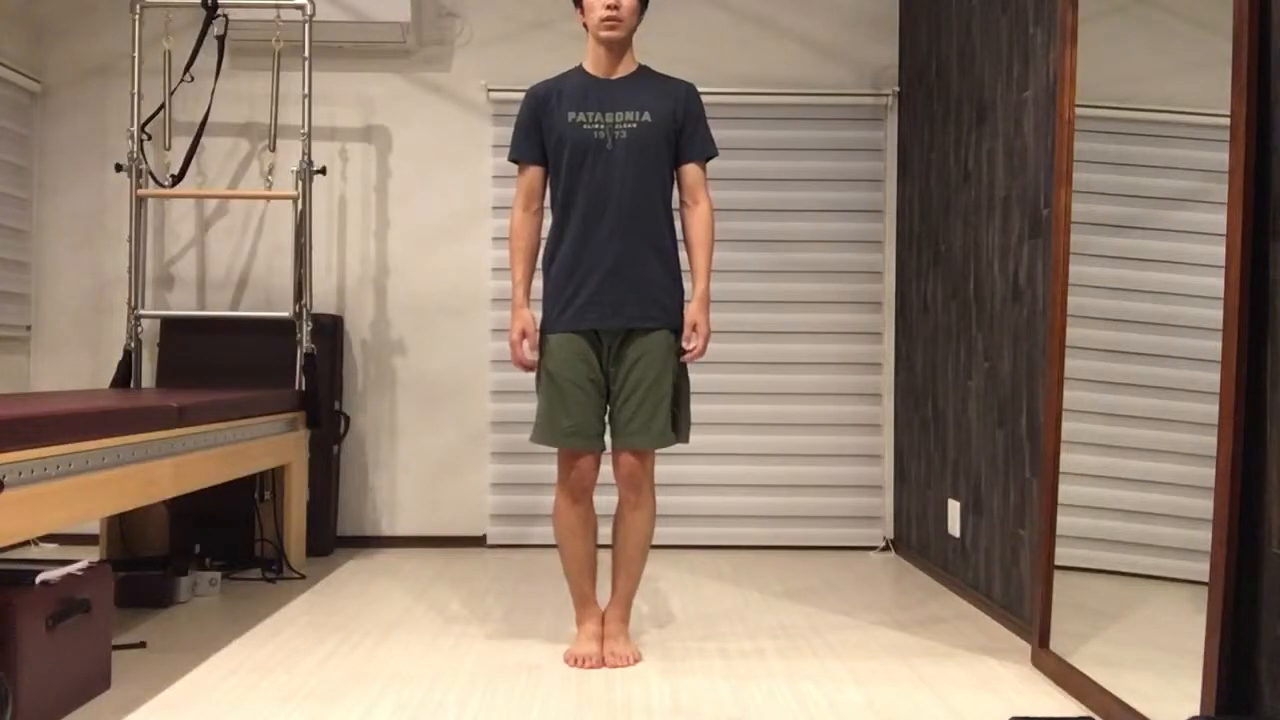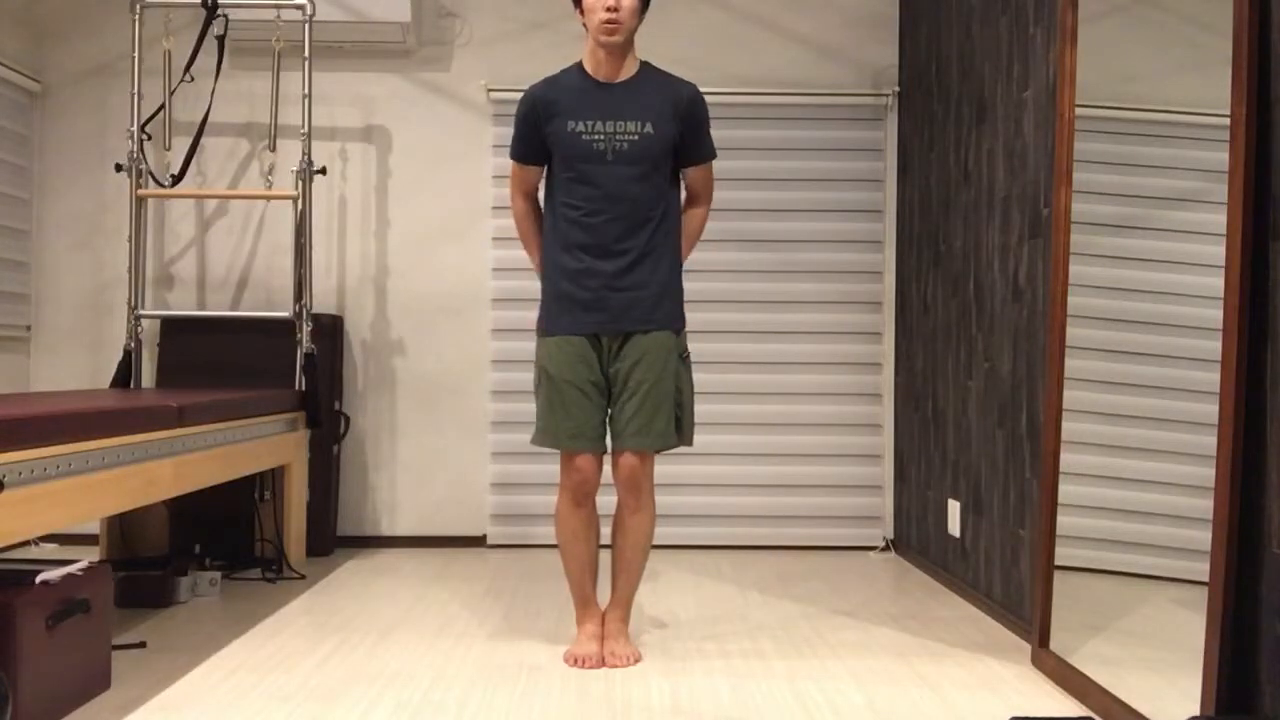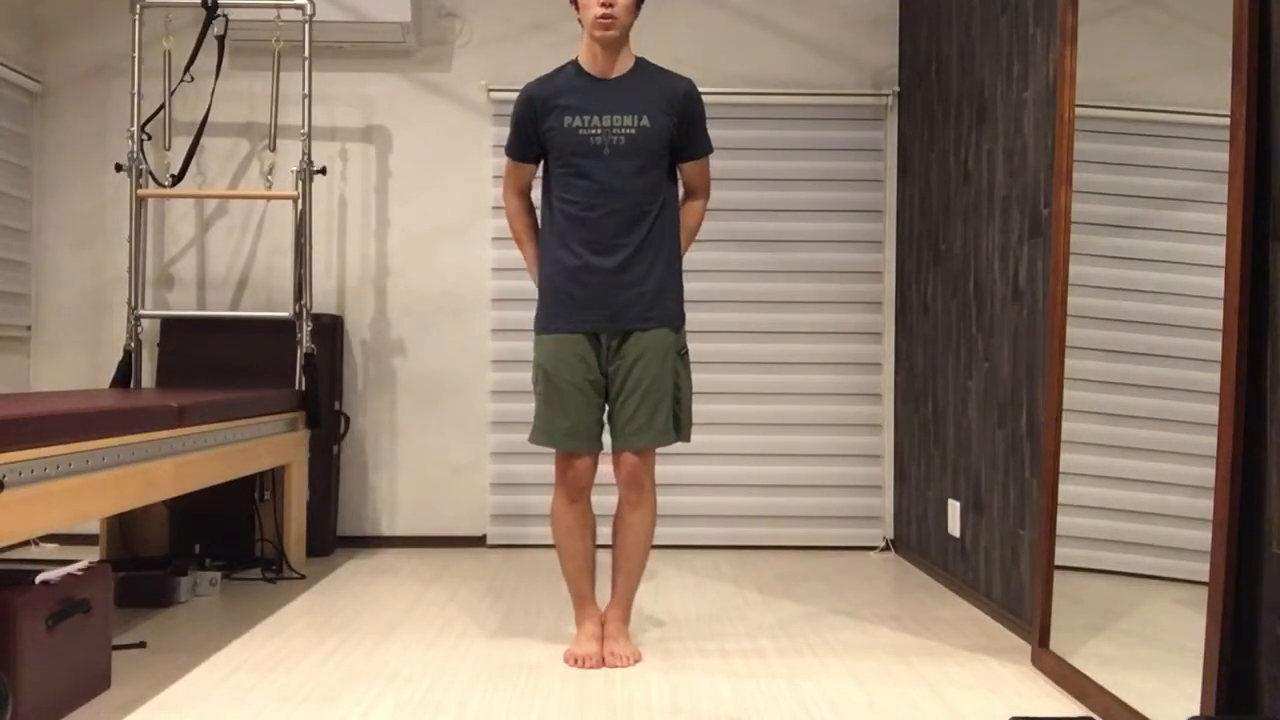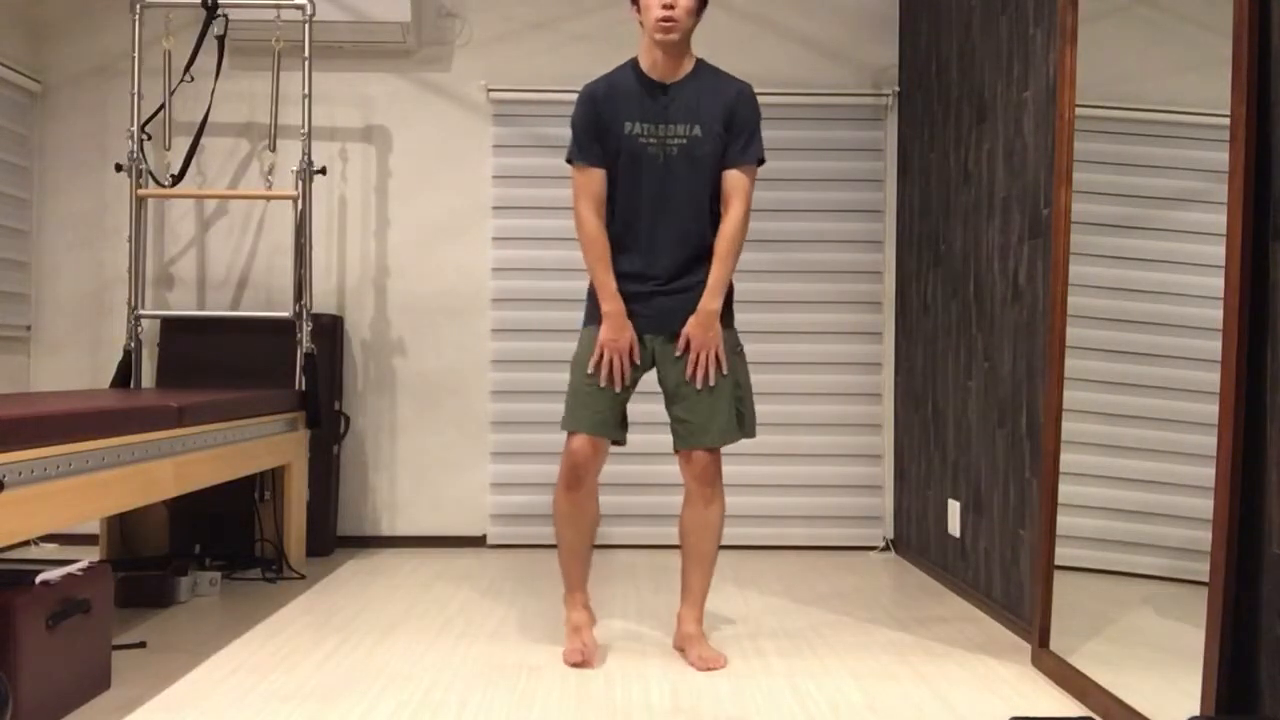
dt=1s
person 1, frame 1
left shoulder: (676, 98)
right shoulder: (546, 100)
left elbow: (696, 200)
right elbow: (526, 207)
left wrist: (699, 296)
right wrist: (520, 303)
left hip: (651, 315)
right hip: (569, 315)
left knee: (635, 471)
right knee: (575, 472)
left ankle: (619, 619)
right ankle: (586, 618)
person 1, frame 2
left shoulder: (679, 100)
right shoulder: (545, 100)
left elbow: (698, 197)
right elbow: (523, 195)
left wrist: (661, 270)
right wrist: (551, 274)
left hip: (650, 320)
right hip: (568, 319)
left knee: (634, 474)
right knee: (578, 475)
left ankle: (619, 620)
right ankle: (585, 619)
person 1, frame 3
left shoulder: (675, 95)
right shoulder: (541, 97)
left elbow: (697, 193)
right elbow: (516, 194)
left wrist: (658, 268)
right wrist: (546, 273)
left hip: (650, 316)
right hip: (566, 316)
left knee: (636, 472)
right knee: (573, 472)
left ankle: (619, 617)
right ankle: (585, 619)
person 1, frame 4
left shoulder: (732, 99)
right shoulder: (601, 98)
left elbow: (734, 211)
right elbow: (589, 212)
left wrist: (709, 310)
right wrist: (612, 313)
left hip: (699, 312)
right hip: (616, 309)
left knee: (702, 466)
right knee: (579, 456)
left ankle: (690, 623)
right ankle: (578, 609)
